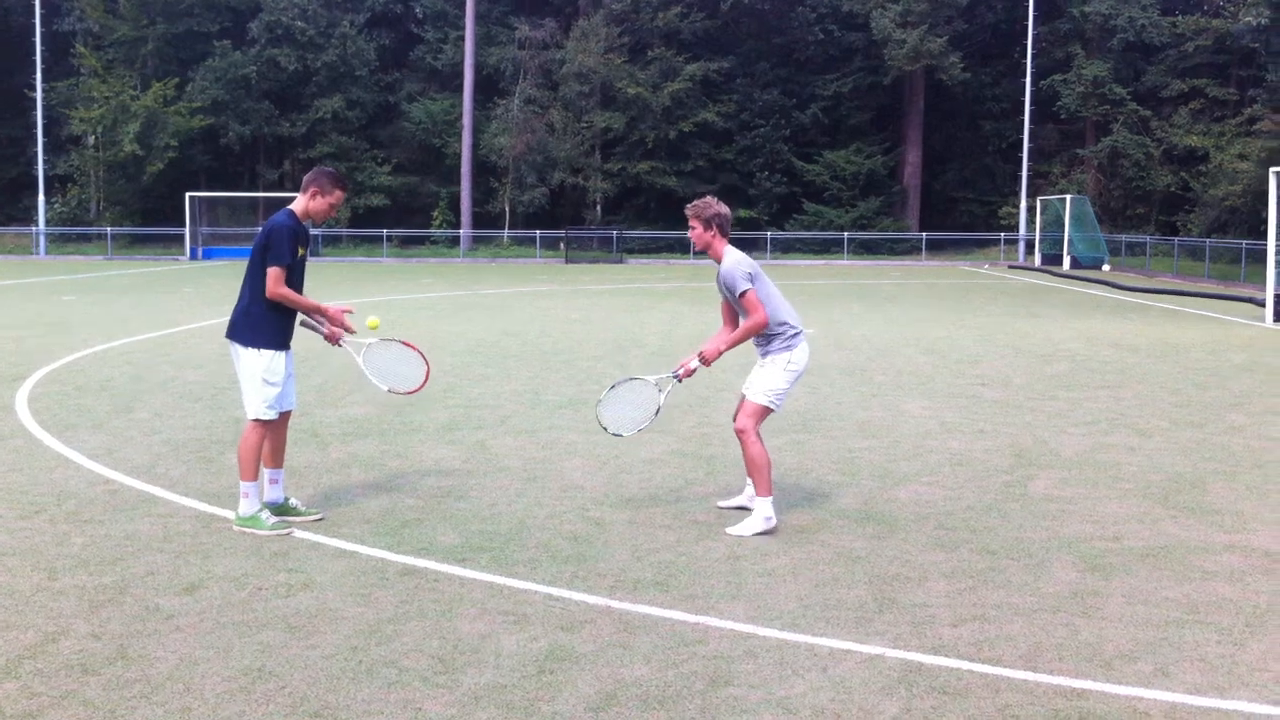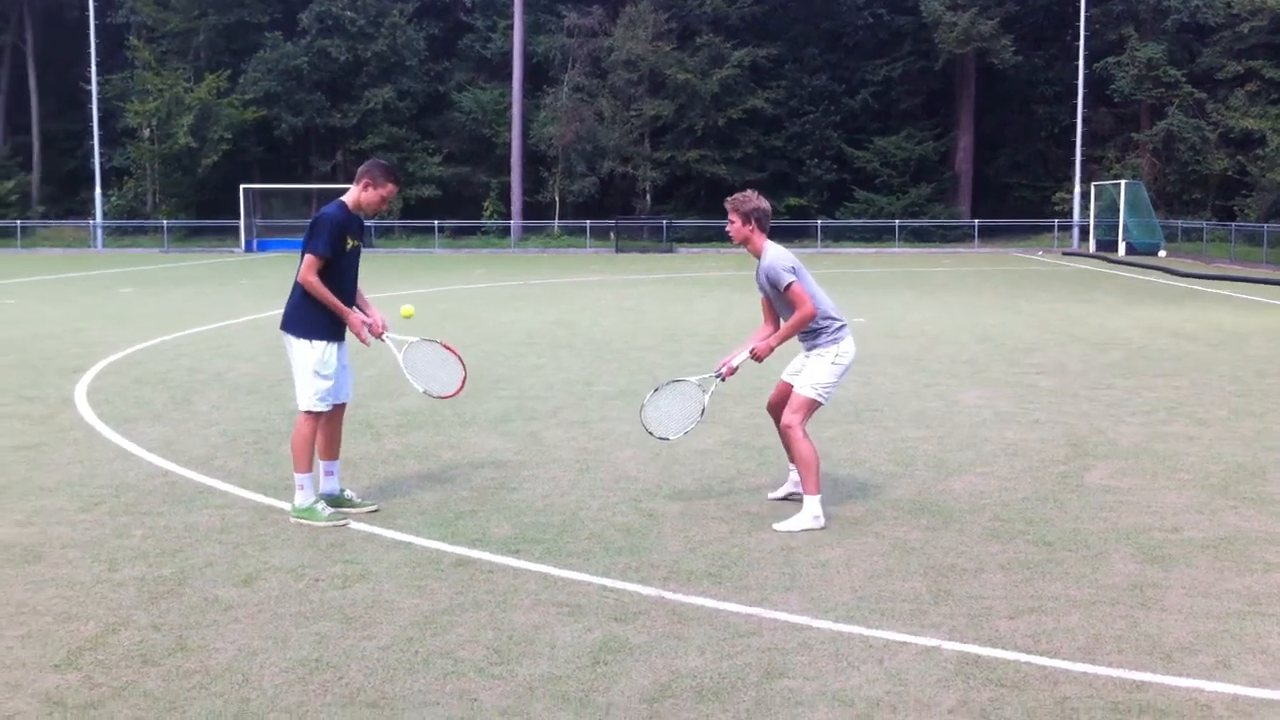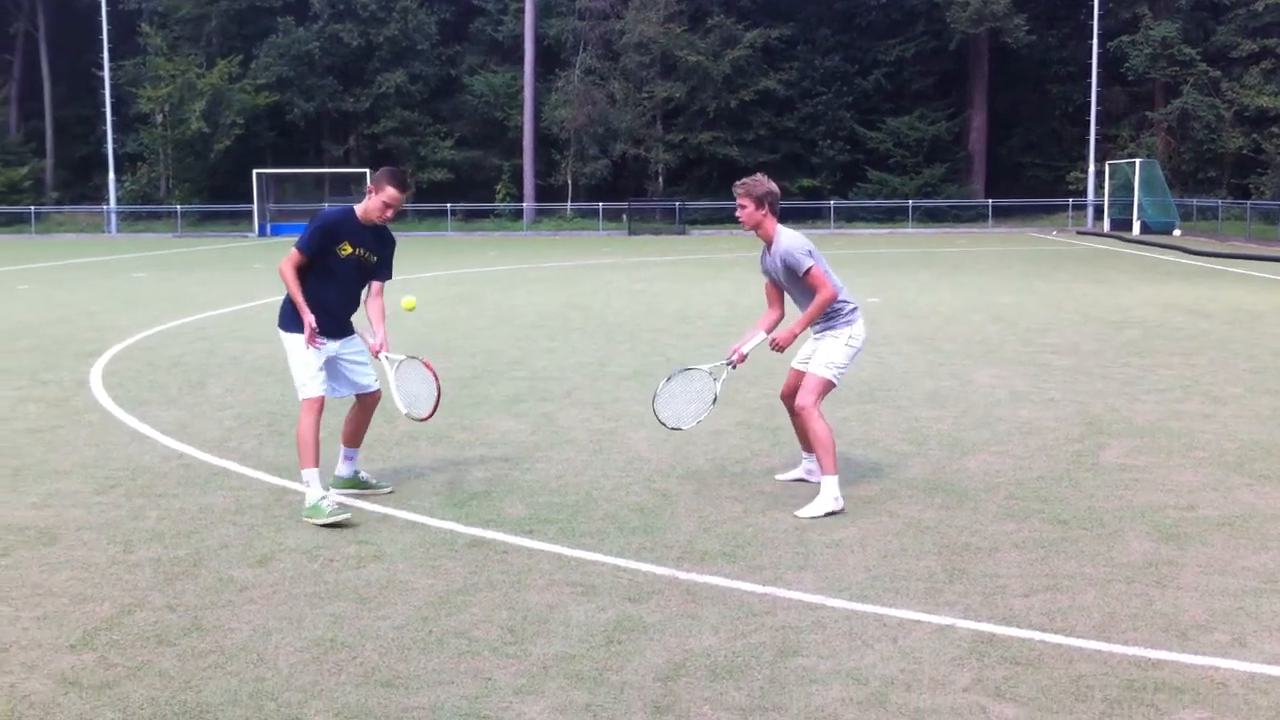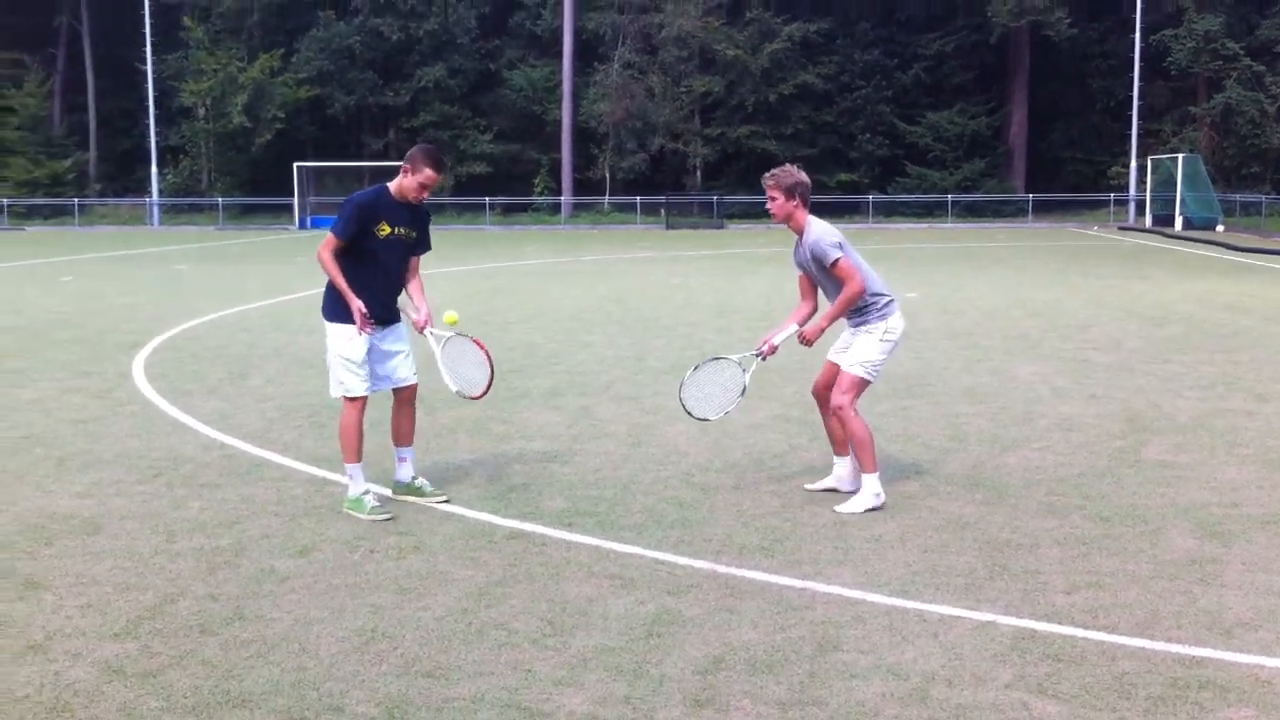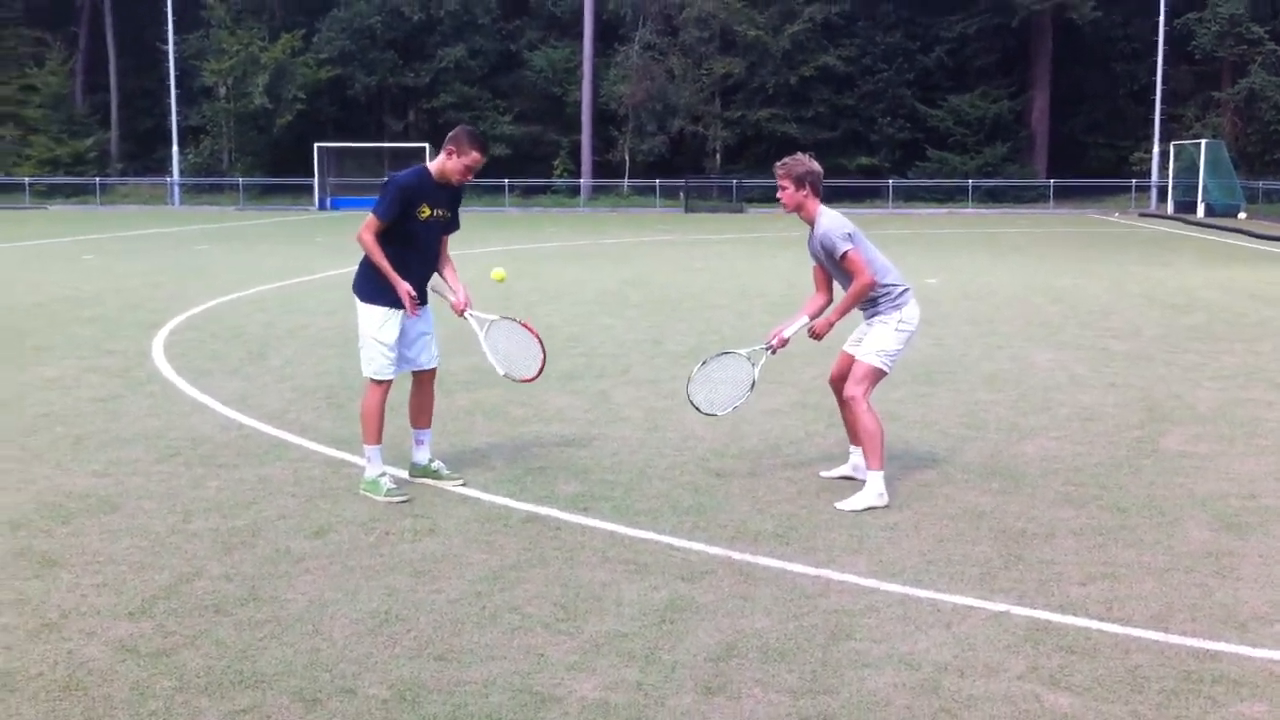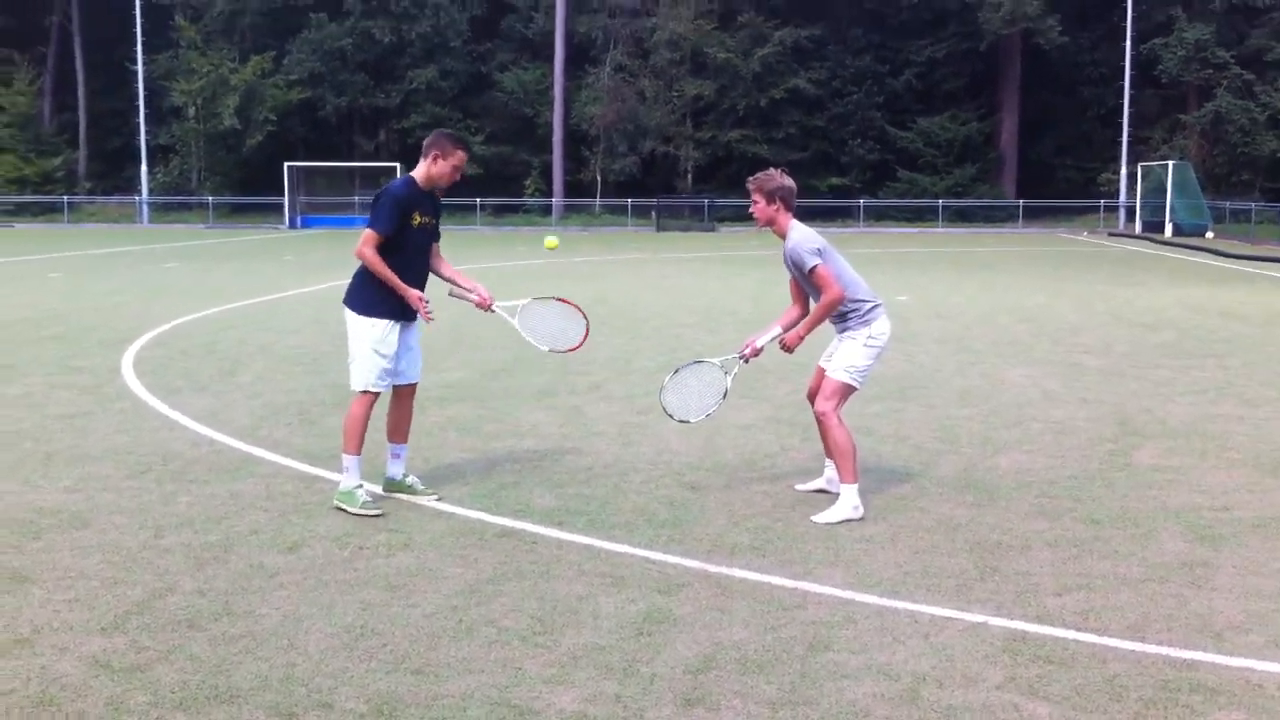
dt=0.5s
person 1, frame 1
left shoulder: (299, 230)
right shoulder: (282, 227)
right elbow: (275, 290)
left wrist: (324, 320)
right wrist: (325, 312)
left hip: (275, 339)
right hip: (256, 338)
left knee: (281, 416)
right knee: (261, 418)
left ankle: (274, 498)
right ankle: (247, 510)
person 1, frame 2
left shoulder: (357, 224)
right shoulder: (330, 218)
right elbow: (307, 277)
left wrist: (370, 313)
right wrist: (348, 314)
left hip: (332, 332)
right hip: (310, 331)
left knee: (335, 409)
right knee: (313, 410)
left ankle: (331, 491)
right ankle: (303, 501)
person 1, frame 3
left shoulder: (384, 241)
right shoulder: (329, 222)
left elbow: (374, 295)
right elbow: (288, 266)
left wrist: (380, 333)
right wrist: (305, 313)
left hip: (342, 330)
right hip: (302, 327)
left knee: (370, 394)
right knee: (313, 401)
left ankle: (346, 472)
right ankle: (314, 497)
person 1, frame 4
left shoulder: (419, 216)
right shoulder: (363, 203)
left elbow: (411, 272)
right elbow: (326, 252)
left wrist: (421, 307)
right wrist: (352, 299)
left hip: (389, 318)
right hip: (347, 316)
left knee: (407, 390)
right knee: (356, 398)
left ankle: (405, 477)
right ankle: (356, 491)
person 1, frame 5
left shoulder: (451, 194)
right shoulder: (405, 184)
right elbow: (365, 235)
left wrist: (458, 289)
right wrist: (397, 282)
left hip: (415, 298)
right hip: (380, 296)
left knee: (426, 372)
right knee: (380, 380)
left ankle: (421, 460)
right ankle: (373, 472)
person 1, frame 6
left shoulder: (432, 202)
right shoulder: (396, 194)
left elbow: (433, 258)
right elbow: (364, 250)
left wrist: (474, 287)
right wrist: (406, 290)
left hip: (404, 313)
right hip: (372, 310)
left knee: (406, 388)
right knee: (368, 391)
left ankle: (396, 474)
right ankle: (349, 485)
person 2, frame 1
left shoulder: (732, 267)
right shoulder: (724, 270)
left elbow: (759, 319)
right elbow: (730, 327)
left wrist: (719, 349)
right wrist: (695, 359)
left hip: (786, 351)
right hip: (774, 352)
left knee: (745, 426)
right knee: (743, 420)
left ankle: (764, 511)
right ankle: (753, 492)
person 2, frame 2
left shoulder: (773, 261)
right shoulder: (763, 266)
left elbow: (807, 310)
right elbow: (770, 324)
left wrist: (771, 345)
right wrist: (737, 356)
left hip: (831, 345)
right hip: (816, 346)
left knee: (793, 421)
right knee: (776, 406)
left ankle: (812, 511)
right ankle: (799, 477)
person 2, frame 3
left shoulder: (790, 245)
right shoulder: (767, 255)
left elbow: (829, 292)
right elbow: (775, 310)
left wrist: (793, 331)
right wrist: (747, 343)
left hip: (842, 328)
right hip: (822, 330)
left knee: (806, 403)
right knee: (790, 395)
left ankle: (831, 492)
right ankle: (811, 465)
person 2, frame 4
left shoulder: (819, 237)
right shoulder: (801, 247)
left elbow: (856, 286)
right elbow: (808, 303)
left wrist: (821, 326)
right wrist: (777, 336)
left hip: (878, 321)
right hip: (859, 323)
left knee: (841, 402)
right knee: (822, 391)
left ankle: (871, 489)
right ankle: (844, 473)
person 2, frame 5
left shoulder: (828, 228)
right shoulder: (815, 235)
left elbow: (865, 279)
right elbow: (823, 295)
left wrist: (830, 320)
right wrist: (786, 328)
left hip: (894, 312)
right hip: (878, 314)
left knee: (855, 393)
right knee: (839, 380)
left ankle: (875, 487)
right ankle: (858, 461)
person 2, frame 6
left shoulder: (798, 243)
right shoulder: (792, 245)
left elbow: (834, 294)
right elbow: (800, 307)
left wrist: (800, 334)
right wrist: (761, 339)
left hip: (864, 326)
right hip: (853, 327)
left knee: (826, 408)
right knee: (816, 395)
left ankle: (850, 500)
right ankle: (833, 476)
